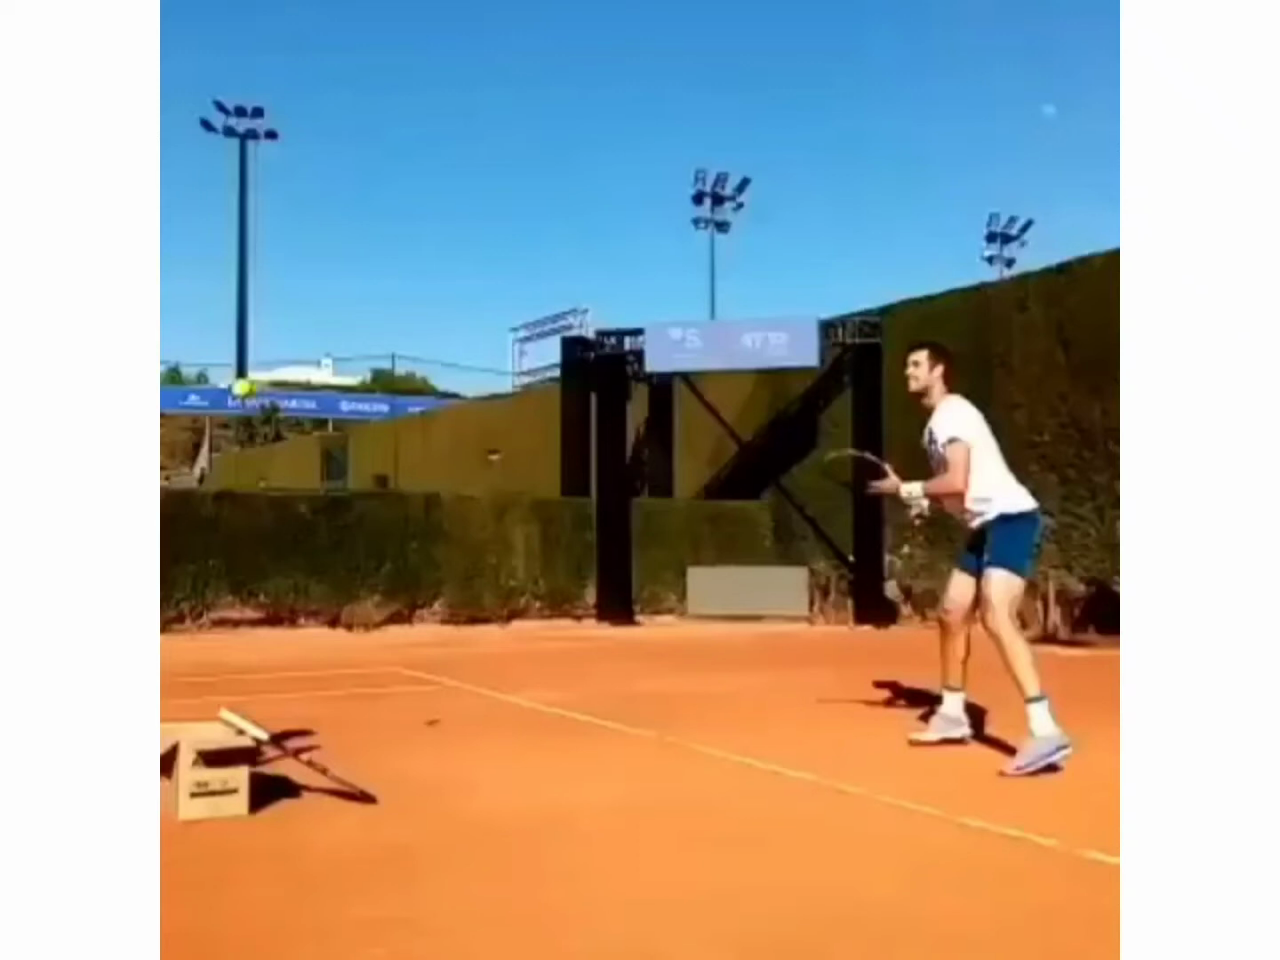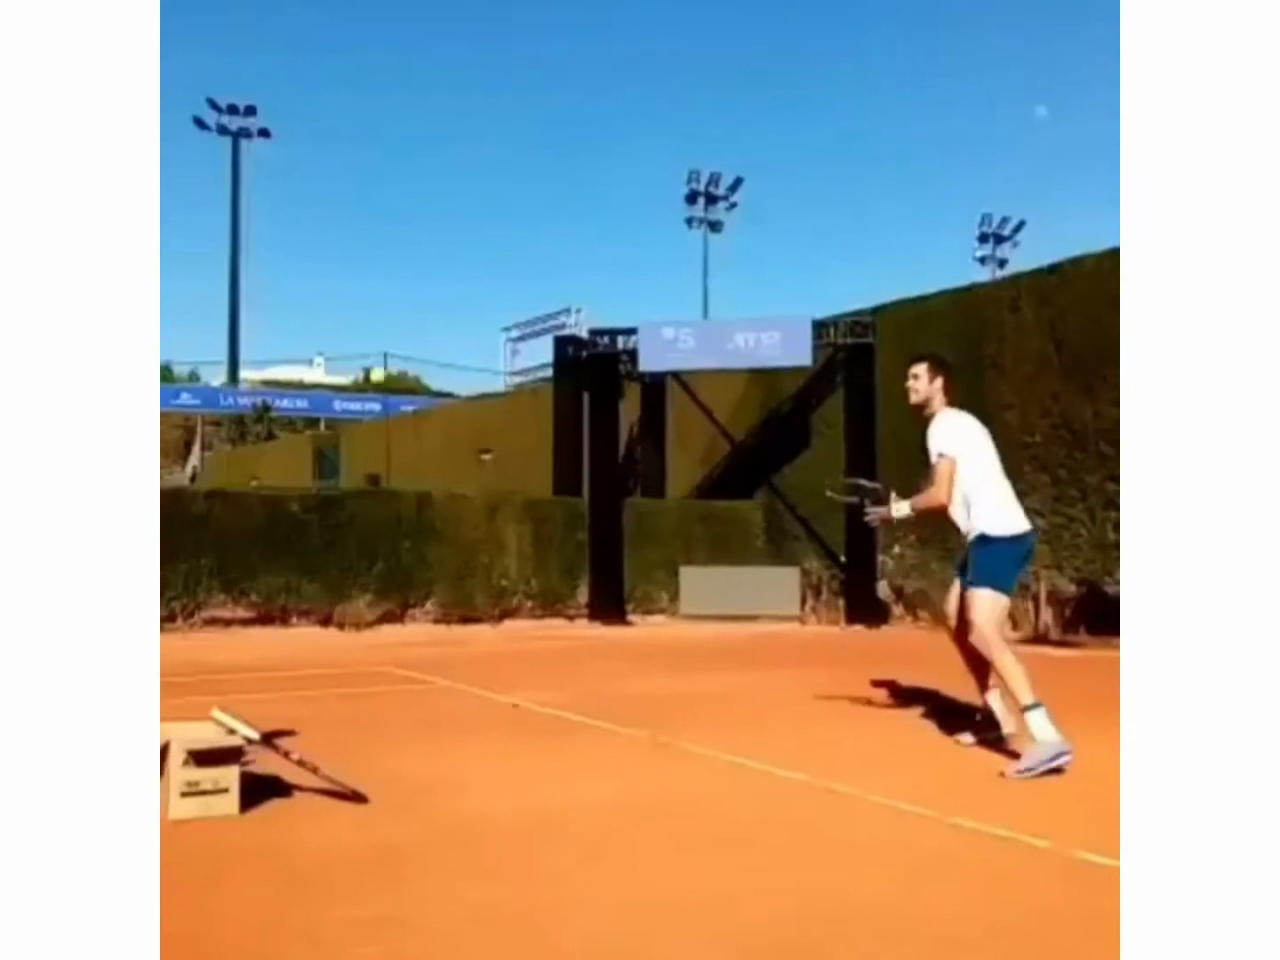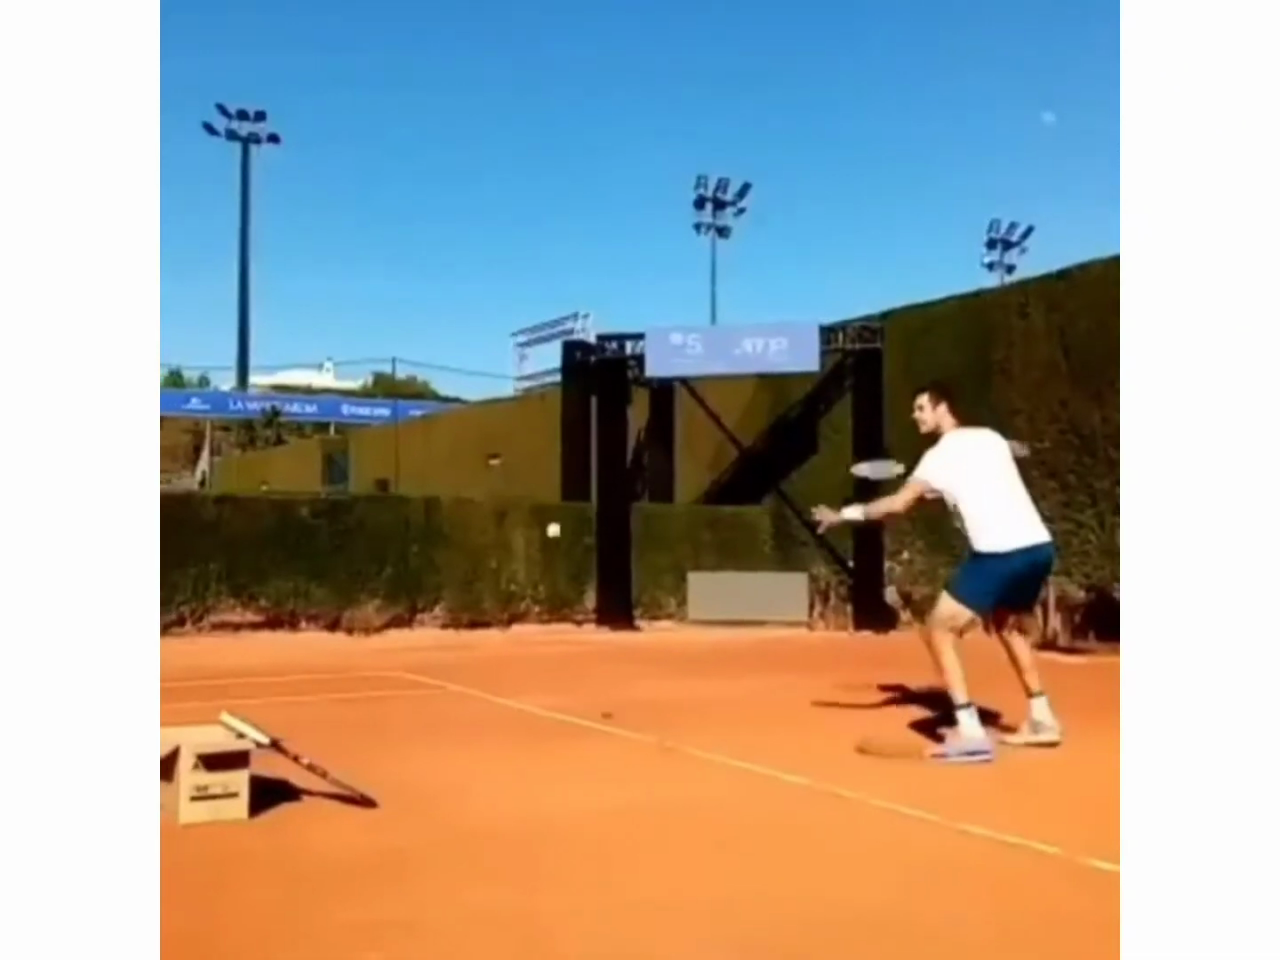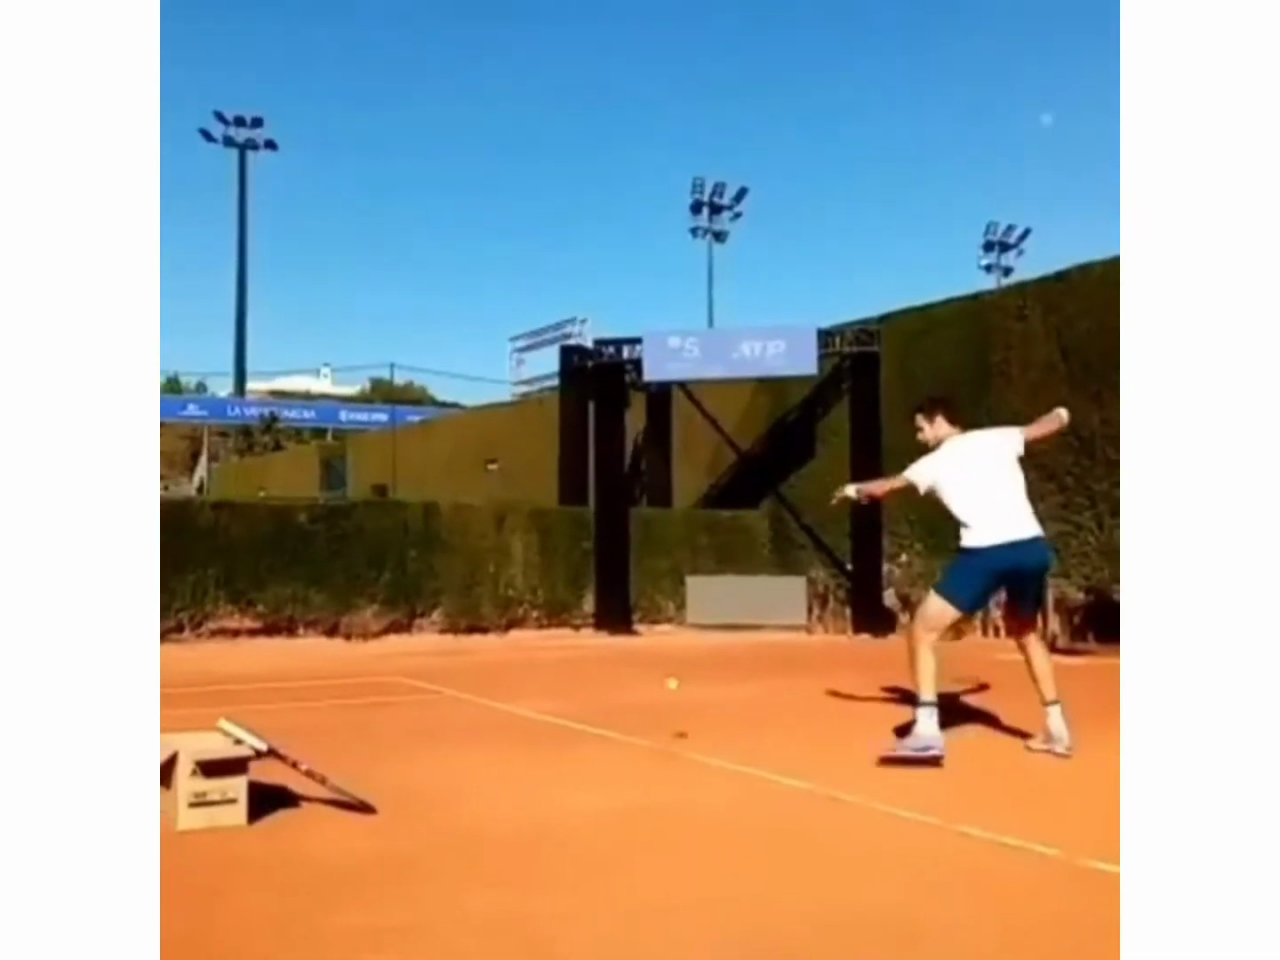
dt=0.7s
person 1, frame 1
left shoulder: (953, 412)
right shoulder: (935, 423)
left elbow: (957, 482)
left wrist: (906, 489)
right wrist: (924, 500)
left hip: (1010, 519)
right hip: (986, 525)
left knee: (997, 617)
right knee: (952, 614)
left ankle: (1045, 731)
right ankle: (952, 713)
person 1, frame 2
left shoulder: (943, 426)
right shoulder: (962, 422)
left elbow: (940, 493)
left wrist: (898, 510)
right wrist: (912, 505)
left hip: (998, 538)
right hip: (1007, 534)
left knee: (985, 638)
right knee: (956, 618)
left ankle: (1047, 739)
right ankle: (996, 716)
person 1, frame 3
left shoulder: (940, 455)
right shoulder: (989, 437)
left elbow: (898, 503)
right elbow: (1014, 452)
left wrist: (843, 514)
left hip: (999, 554)
right hip: (1040, 547)
left knee: (939, 633)
right knee: (1008, 626)
left ankle: (971, 734)
right ankle: (1041, 719)
person 1, frame 4
left shoulder: (933, 463)
right shoulder: (998, 439)
left elbow: (883, 487)
right elbow: (1049, 424)
left wrist: (851, 490)
right wrist: (1060, 414)
left hip: (986, 553)
right hip: (1033, 547)
left knee: (922, 633)
right knee: (1025, 632)
left ankle: (925, 731)
right ankle: (1056, 728)
